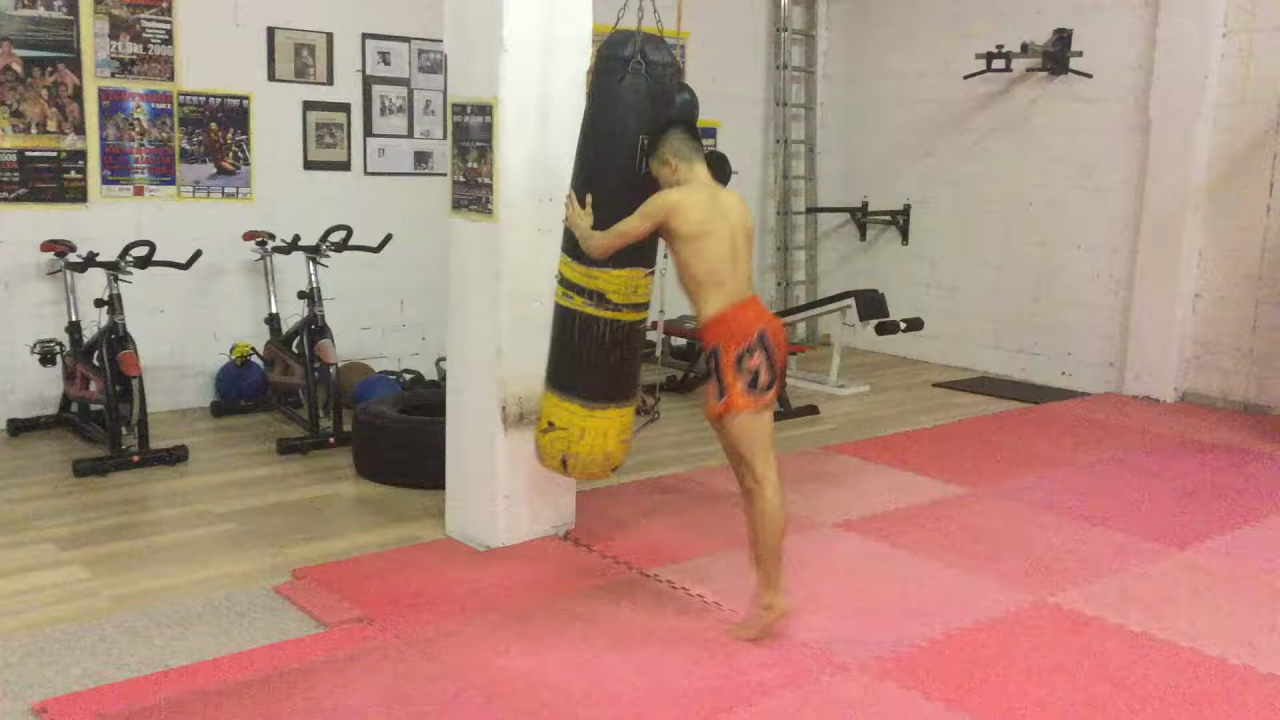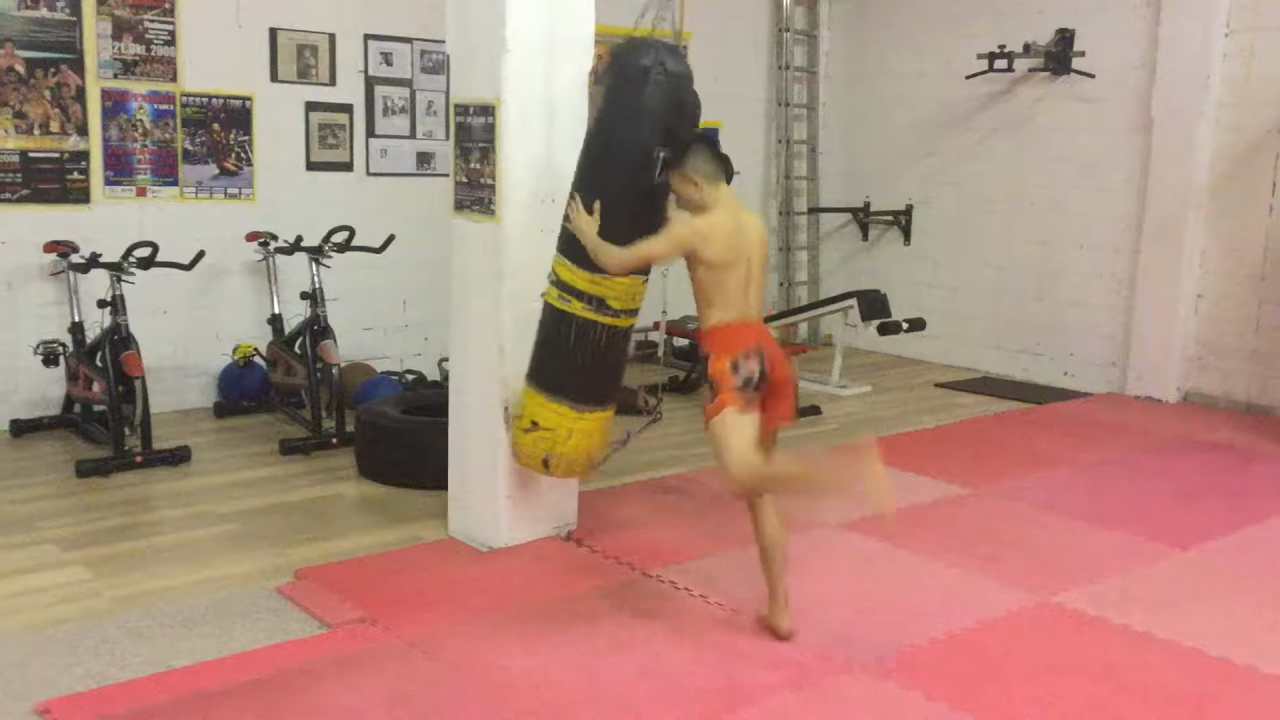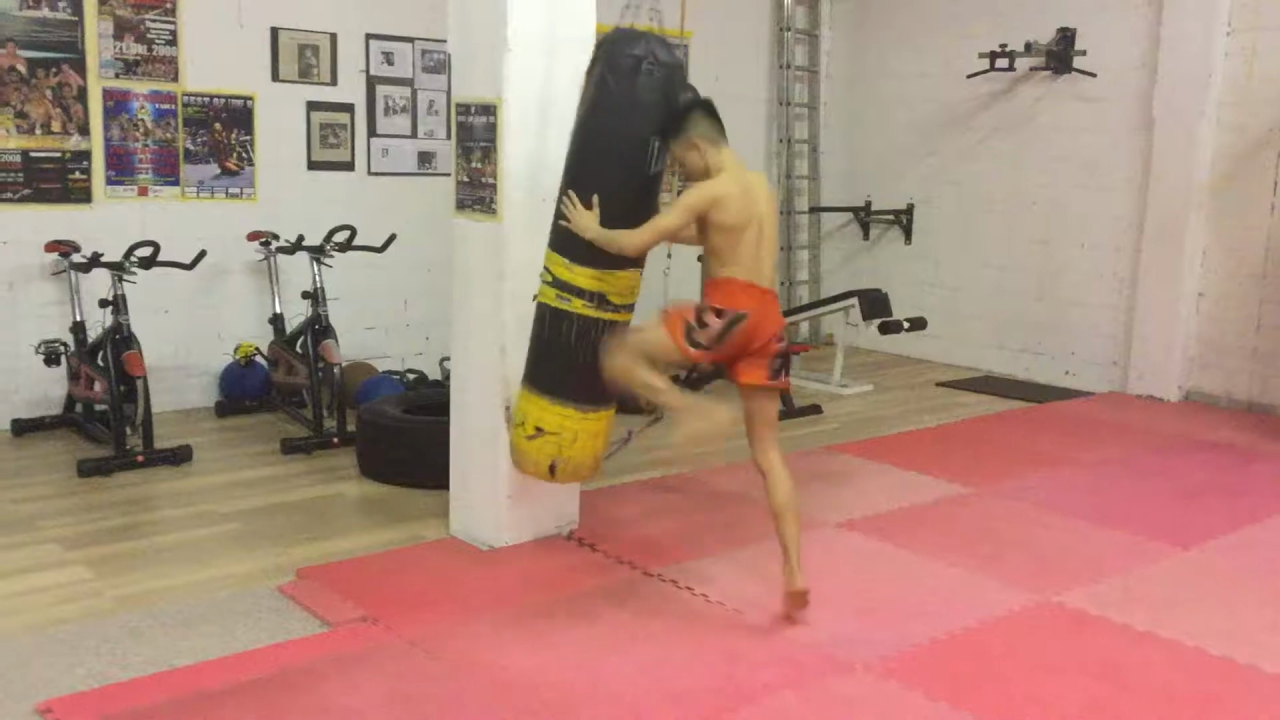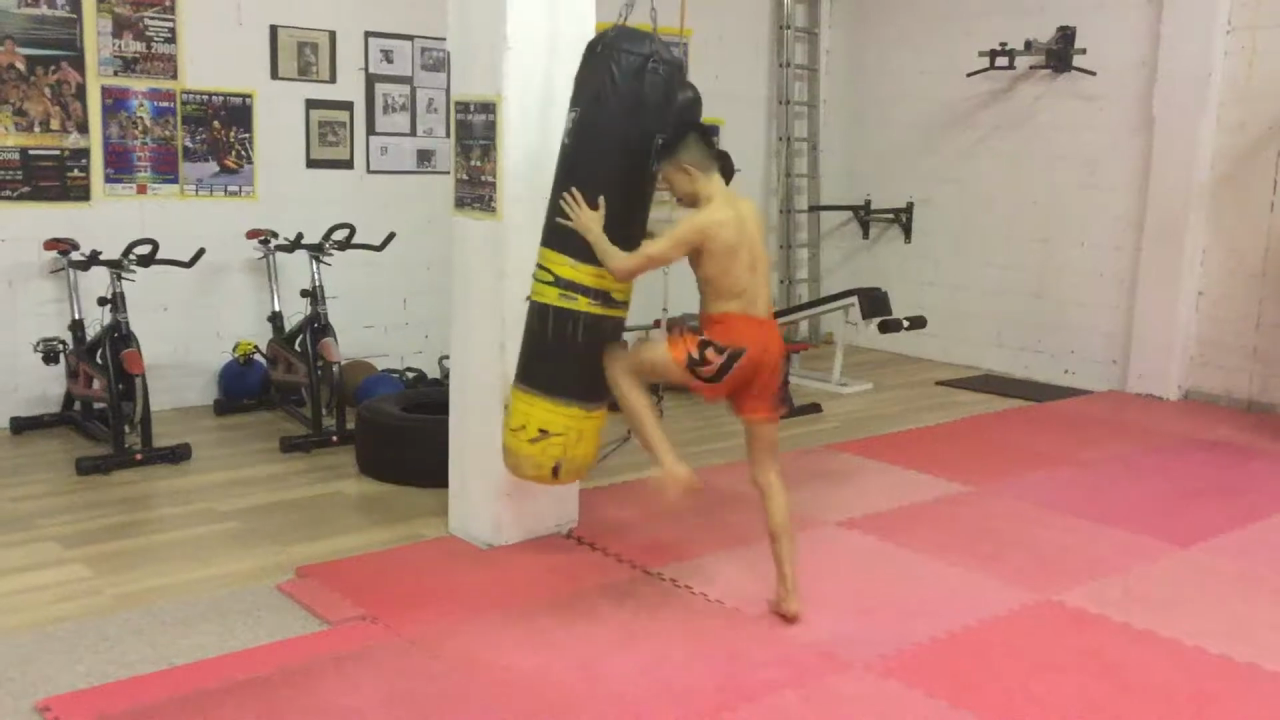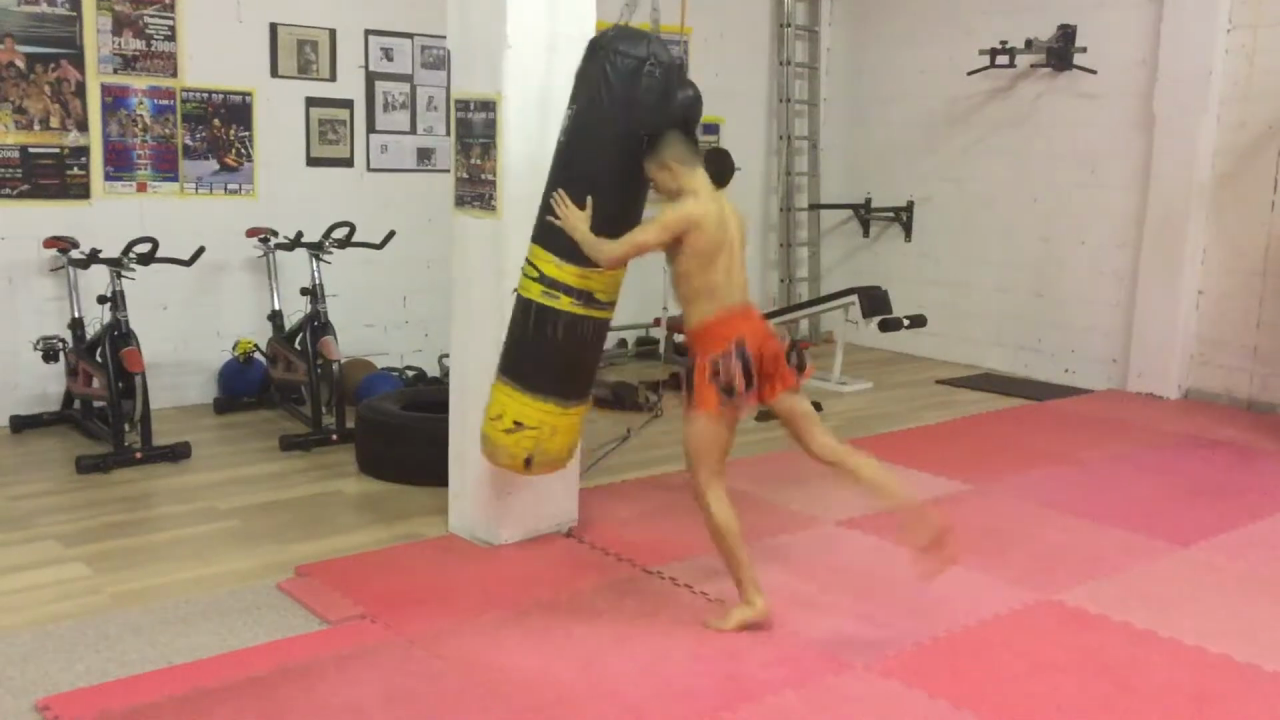
dt=0.2s
person 1, frame 1
left shoulder: (670, 200)
right shoulder: (737, 203)
left elbow: (599, 247)
left wrist: (582, 226)
right wrist: (662, 233)
left hip: (733, 340)
right hip: (759, 326)
left knee: (761, 475)
right knee: (744, 464)
left ankle: (772, 597)
right ankle: (767, 585)
person 1, frame 2
left shoulder: (695, 228)
right shoulder: (754, 226)
left elbow: (614, 263)
left wrist: (587, 234)
left hip: (733, 356)
right hip: (767, 354)
left knee: (742, 474)
right knee: (758, 490)
left ankle: (852, 465)
right ankle: (780, 610)
person 1, frame 3
left shoulder: (710, 191)
right shoulder: (761, 186)
left elbow: (635, 244)
left wrist: (591, 230)
right wrist: (674, 228)
left hip: (730, 312)
right hip: (770, 322)
left knee: (616, 358)
right knee: (768, 454)
left ankle: (696, 411)
right ankle: (794, 574)
person 1, frame 4
left shoulder: (704, 221)
right shoulder: (748, 210)
left elbow: (627, 268)
left wrist: (594, 233)
right wrist: (664, 240)
left hip: (727, 344)
right hip: (768, 346)
left knee: (618, 361)
right knee: (766, 475)
left ankle: (670, 464)
right ankle: (787, 593)
person 1, frame 5
left shoulder: (686, 213)
right shoulder: (728, 210)
left elbow: (611, 255)
left wrist: (578, 230)
left hip: (718, 350)
right hip: (754, 334)
left knee: (705, 484)
right knee: (819, 442)
left ankle: (750, 598)
right ankle: (919, 518)
